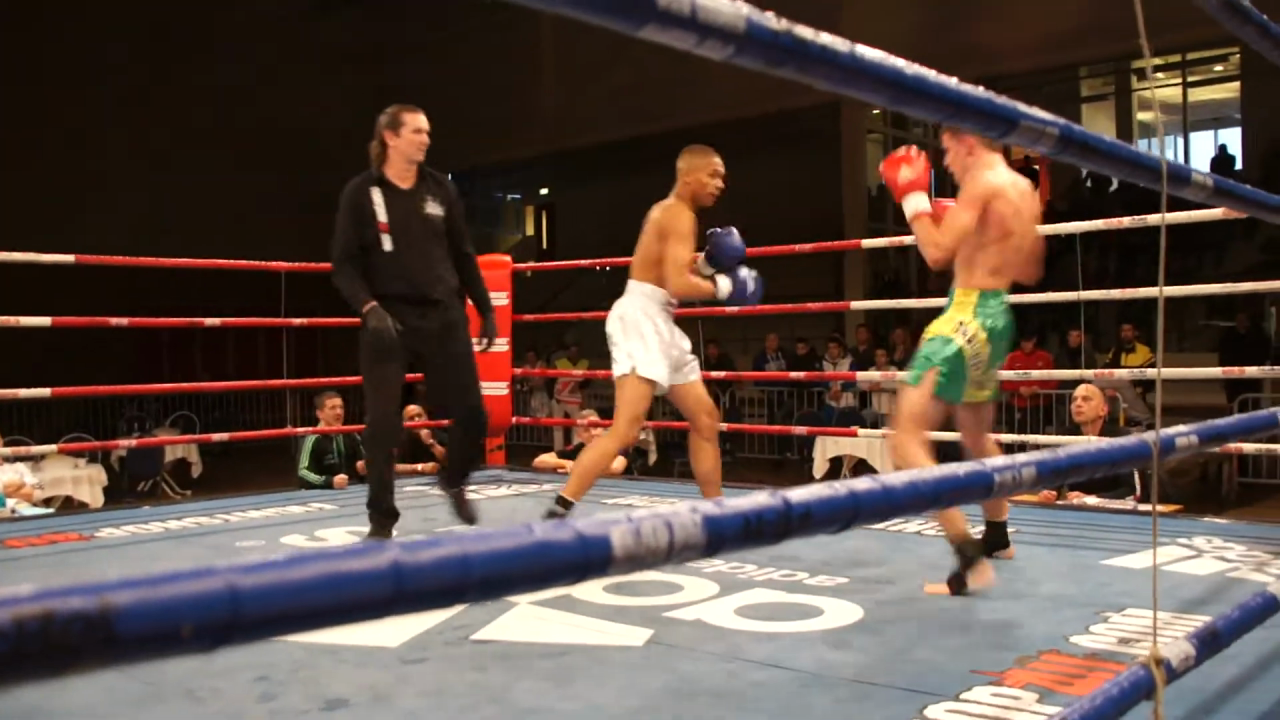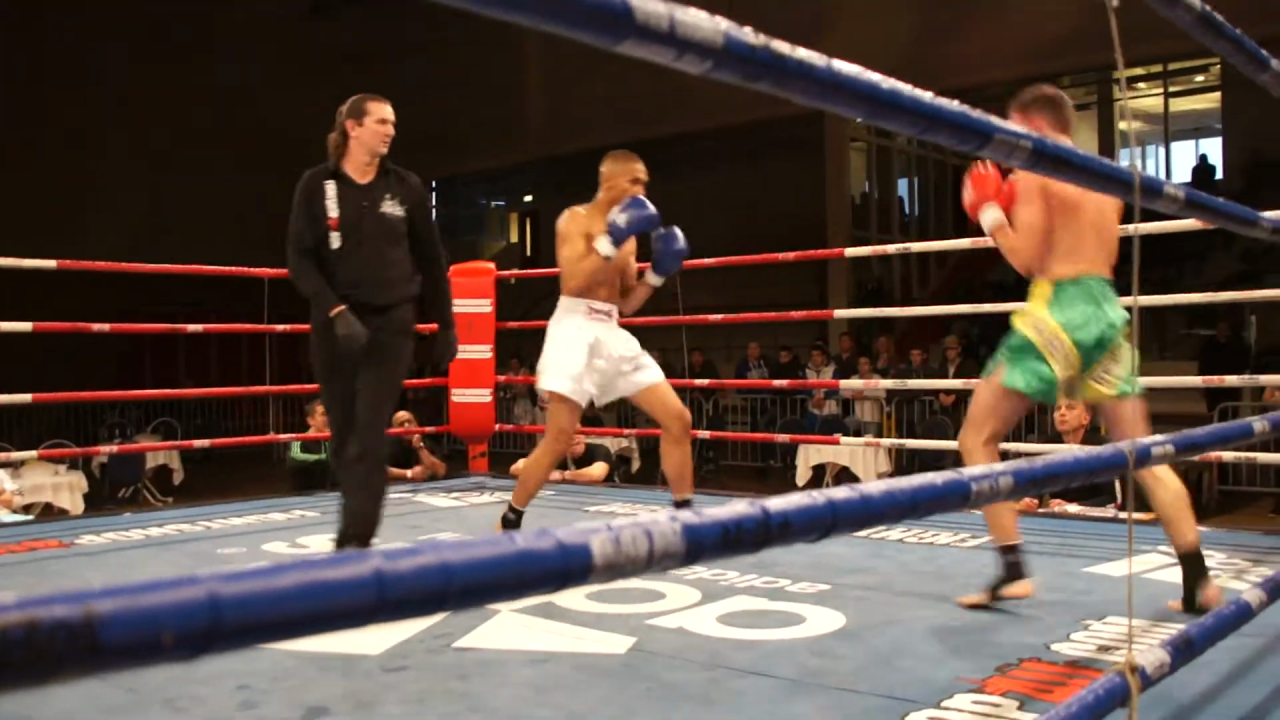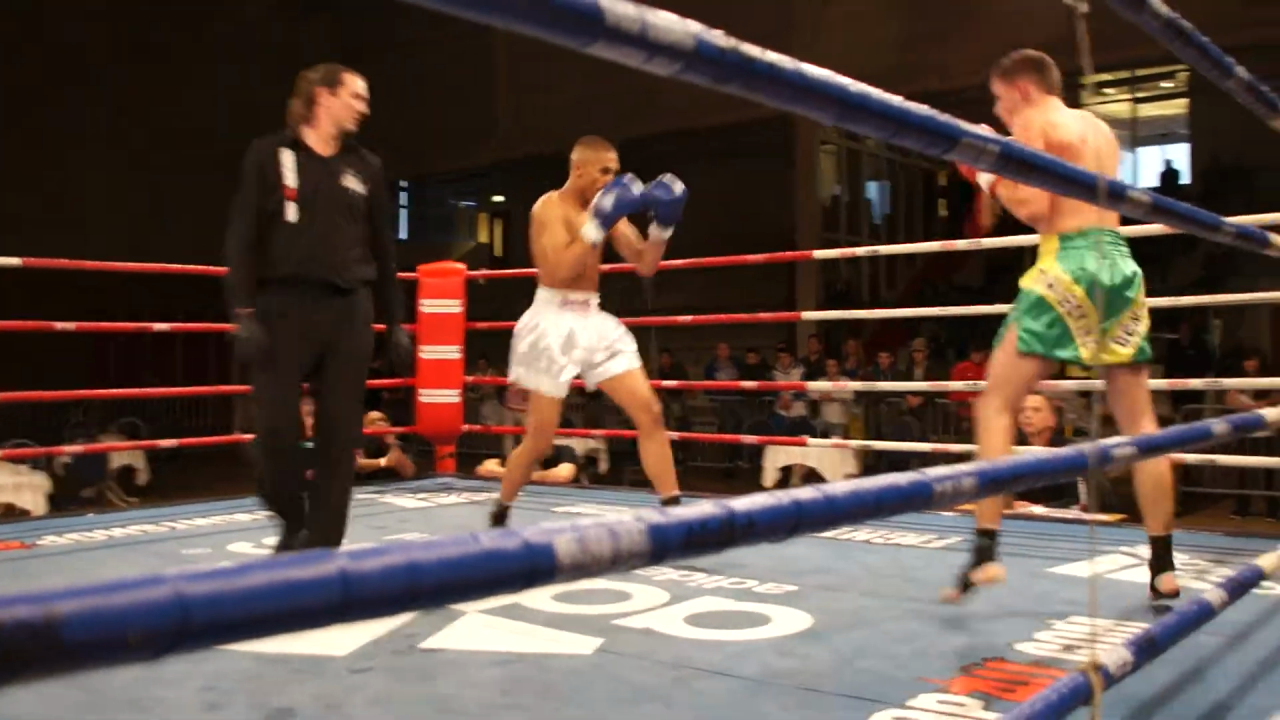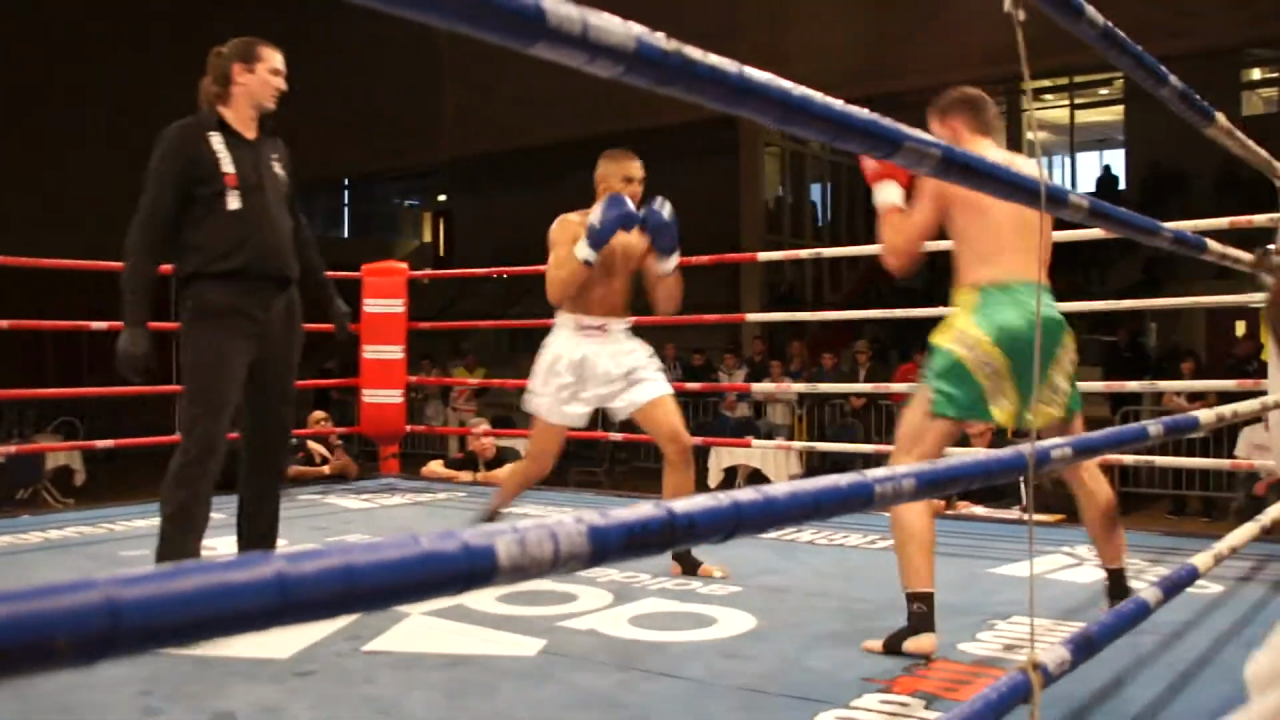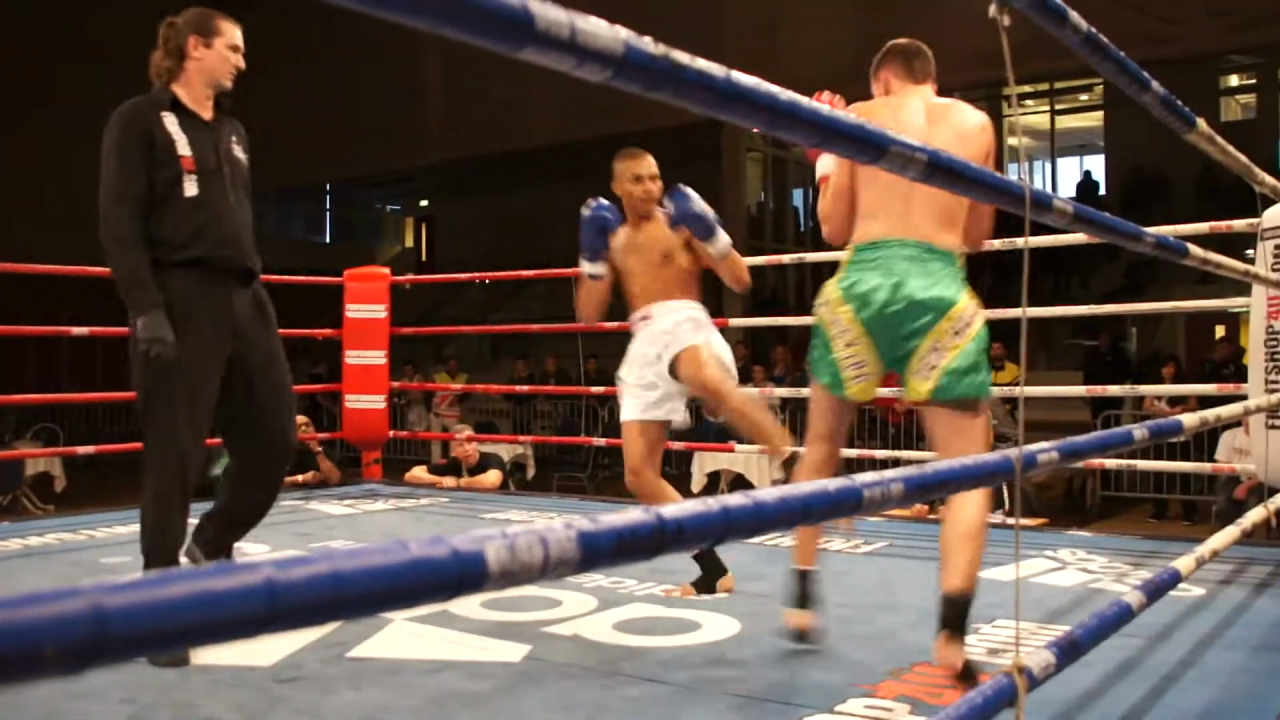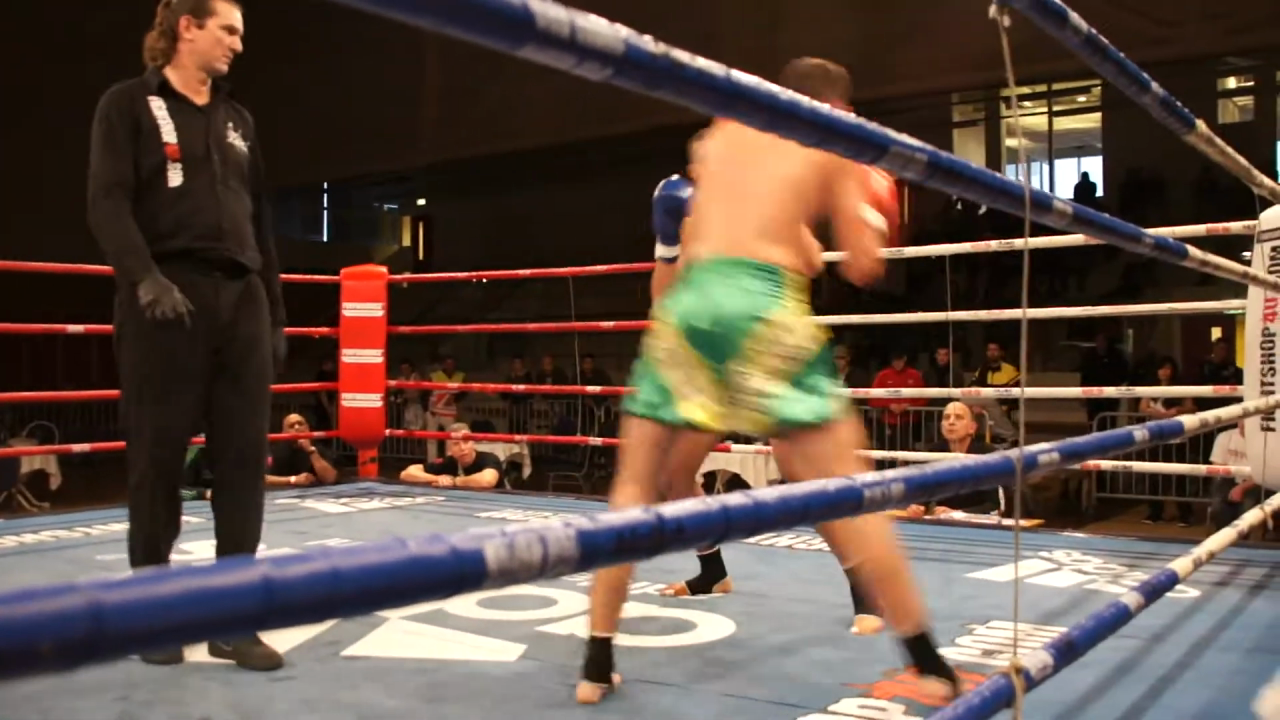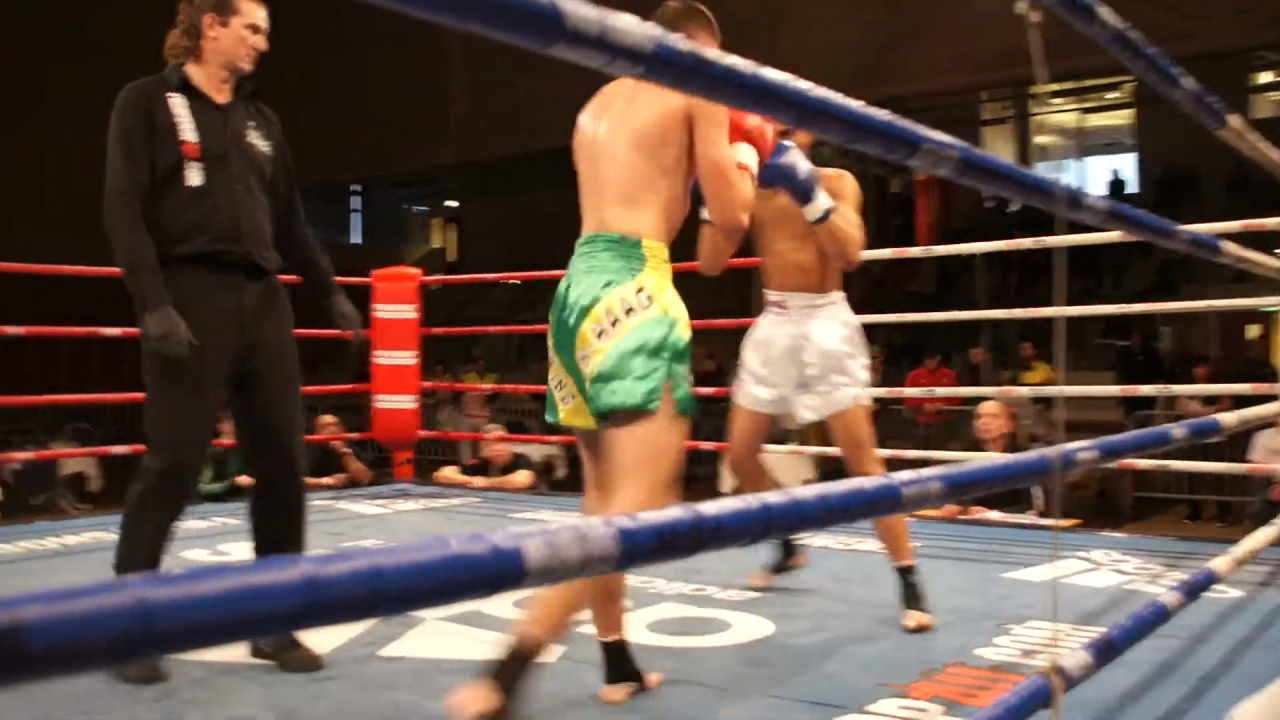
dt=0.3s
person 1, frame 1
left shoulder: (980, 183)
right shoulder: (1026, 191)
left elbow: (936, 254)
right elbow: (1030, 272)
left wrist: (912, 196)
left hip: (970, 317)
right hip: (999, 316)
left knee: (907, 436)
right knee: (974, 435)
left ankle: (967, 559)
right ankle: (998, 536)
person 1, frame 2
left shoulder: (1035, 173)
left elbow: (1027, 259)
left wrist: (989, 212)
left hip: (1057, 311)
right hip: (1106, 312)
left knee: (976, 438)
left ankle: (1012, 570)
right ankle: (1196, 580)
person 1, frame 3
left shoulder: (1032, 124)
right shoulder: (1100, 128)
left elbow: (1034, 208)
left wrist: (988, 174)
left hip: (1069, 268)
right hip: (1119, 266)
left knee: (995, 407)
right knee: (1138, 425)
left ankle: (986, 553)
right ankle: (1163, 566)
person 1, frame 4
right shoulder: (1034, 171)
left elbow: (897, 260)
left wrist: (886, 186)
left hip: (981, 321)
right hip: (1043, 317)
left knee: (906, 464)
right knee: (1079, 465)
left ankle: (918, 620)
right ankle: (1120, 589)
person 1, frame 5
left shoulder: (859, 121)
right shoulder: (977, 125)
left elbow: (831, 228)
left wrist: (827, 158)
left hip: (860, 286)
right hip: (940, 291)
left knee: (820, 450)
left ankle: (803, 597)
right ankle: (950, 633)
person 1, frame 6
left shoulder: (719, 136)
right shoulder: (829, 147)
right elbow: (863, 269)
right wrist: (870, 215)
left hip: (685, 307)
right hip: (763, 316)
left knee: (634, 493)
left ankle: (596, 664)
right ankle: (927, 661)
person 1, frame 7
left shoulder: (598, 106)
right shoulder: (695, 94)
right elbow: (732, 215)
right wrist: (745, 153)
left hip: (581, 285)
right hip: (631, 289)
left knee: (608, 494)
right knee: (638, 503)
person 2, frame 1
left shoulder: (441, 189)
right shoulder: (361, 193)
left elbow: (463, 256)
right elbow: (344, 264)
left wrist: (485, 309)
right wrist: (369, 308)
left hip: (442, 315)
right hip: (387, 319)
left knee: (471, 413)
right knee: (381, 420)
left ankle: (454, 482)
right ankle: (382, 520)
person 2, frame 2
left shoulder: (406, 187)
right shoulder: (316, 185)
left elbow: (431, 261)
right elbow: (300, 260)
left wrist: (445, 325)
right wrist: (336, 312)
left hip: (392, 323)
right hip: (338, 324)
left knee: (370, 434)
right knee: (347, 432)
left ankle: (353, 543)
right ankle: (358, 532)
person 2, frame 3
left shoulder: (366, 167)
right shoulder: (270, 155)
left elbow: (381, 248)
right elbow: (243, 240)
left wrist: (396, 321)
right wrist: (243, 312)
left hip: (348, 311)
right hip: (286, 307)
left knee: (339, 436)
right knee: (277, 428)
left ankle: (319, 553)
right ankle: (294, 524)
person 2, frame 4
left shoulder: (274, 151)
right shoulder: (188, 139)
right elbow: (148, 233)
left wrist: (328, 297)
right wrist: (135, 322)
left hip: (278, 307)
right hip: (217, 306)
left knee: (271, 443)
right knee: (203, 440)
left ankle: (256, 560)
person 2, frame 5
left shoulder: (233, 133)
right shoulder: (140, 120)
right elbow: (117, 221)
left wrist: (252, 297)
right wrist: (143, 309)
left hip: (245, 300)
right hip: (180, 301)
left knee: (273, 441)
right knee: (175, 456)
left ankle: (212, 542)
person 2, frame 6
left shoulder: (238, 120)
right shoulder: (129, 104)
right elbow: (107, 203)
left wrist: (274, 311)
right wrist: (145, 278)
left hip: (240, 297)
right hip: (168, 298)
left knee: (243, 460)
right knee: (158, 456)
person 2, frame 7
left shoulder: (260, 120)
right shoulder: (147, 102)
left elbow: (288, 218)
right elbow: (122, 211)
left wrist: (330, 289)
right wrist: (154, 304)
left hip: (260, 297)
right hip: (188, 294)
left knee: (281, 457)
right knee: (174, 456)
person 3, frame 1
left shoulder: (672, 215)
right shoulder: (678, 215)
right elbow: (678, 286)
left wrist: (712, 263)
right wrist: (728, 286)
left hip: (660, 323)
right hip: (640, 315)
left knee: (705, 420)
right knee: (627, 426)
right ankle: (558, 509)
person 3, frame 2
left shoulder: (627, 232)
right shoulder: (575, 219)
right elbow: (573, 281)
left wrist: (658, 272)
right wrist: (613, 238)
left hip: (613, 335)
right hip: (575, 330)
left knee: (678, 420)
right knee: (556, 442)
right ankle: (510, 522)
person 3, frame 3
left shoulder: (607, 209)
right shoulder: (548, 208)
left elbow: (646, 265)
right elbow: (560, 271)
left wrist: (663, 222)
right wrist: (598, 221)
left hip: (593, 322)
right hip: (552, 323)
left knee: (649, 413)
right knee: (542, 436)
left ankle: (672, 511)
right ankle: (500, 516)
person 3, frame 4
left shoulder: (639, 236)
right shoulder: (569, 226)
left elbow: (667, 305)
right elbow: (556, 293)
left wrist: (665, 253)
right wrist: (593, 240)
left hip: (622, 348)
right hip: (572, 350)
left knee: (678, 443)
right knee: (539, 462)
left ankle: (682, 554)
right ankle: (489, 519)
person 3, frame 5
left shoulder: (682, 218)
right shoulder: (611, 238)
left elbow: (739, 281)
right elbow: (588, 314)
left wrist: (710, 232)
right wrist: (593, 256)
left hip: (687, 324)
right hip: (642, 345)
left knee: (704, 379)
right knee: (640, 476)
left ankle: (785, 454)
right ankle: (711, 566)
person 3, frame 6
right shoulder: (693, 223)
right elbow: (663, 302)
right wrist: (668, 240)
right knee: (677, 470)
left ankle: (864, 592)
right ankle: (712, 571)
person 3, frame 7
left shoulder: (836, 182)
right shoulder: (755, 188)
left elbow: (851, 252)
right elbow: (711, 261)
left wrist: (809, 191)
left hip: (825, 327)
right hip: (773, 327)
left knee: (862, 462)
right knee: (741, 454)
left ankle: (910, 585)
right ankle: (788, 545)
